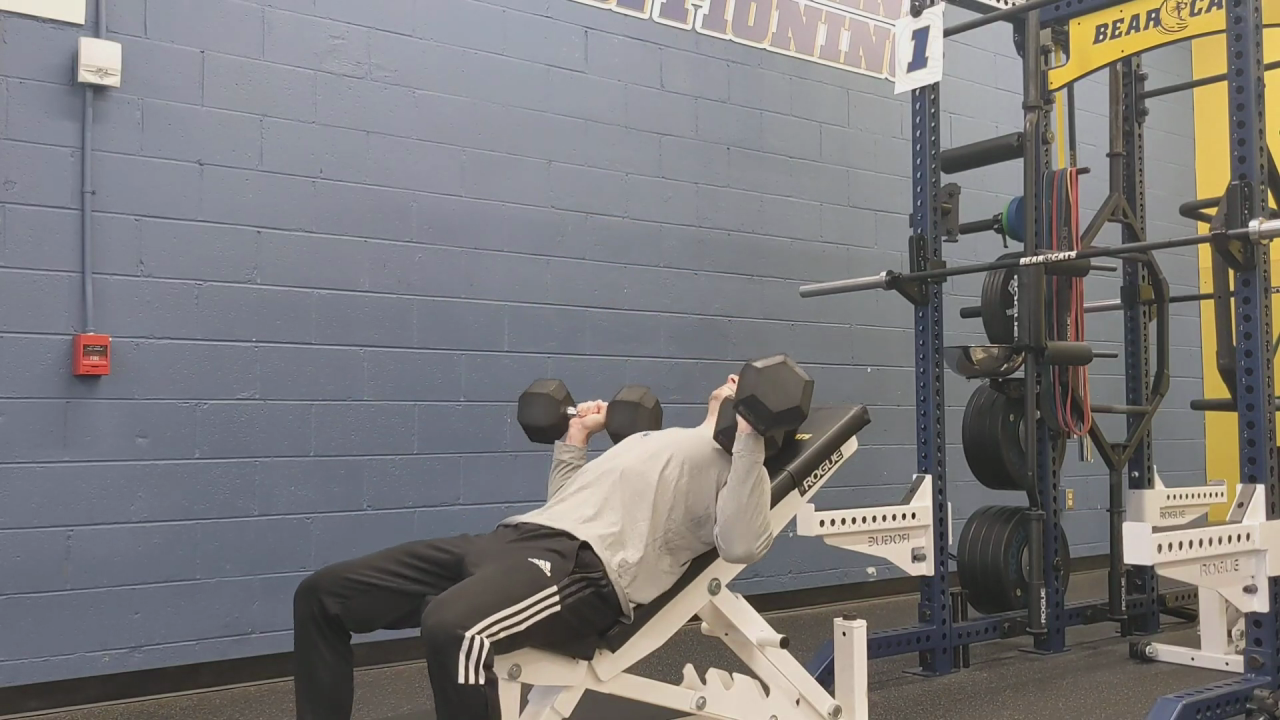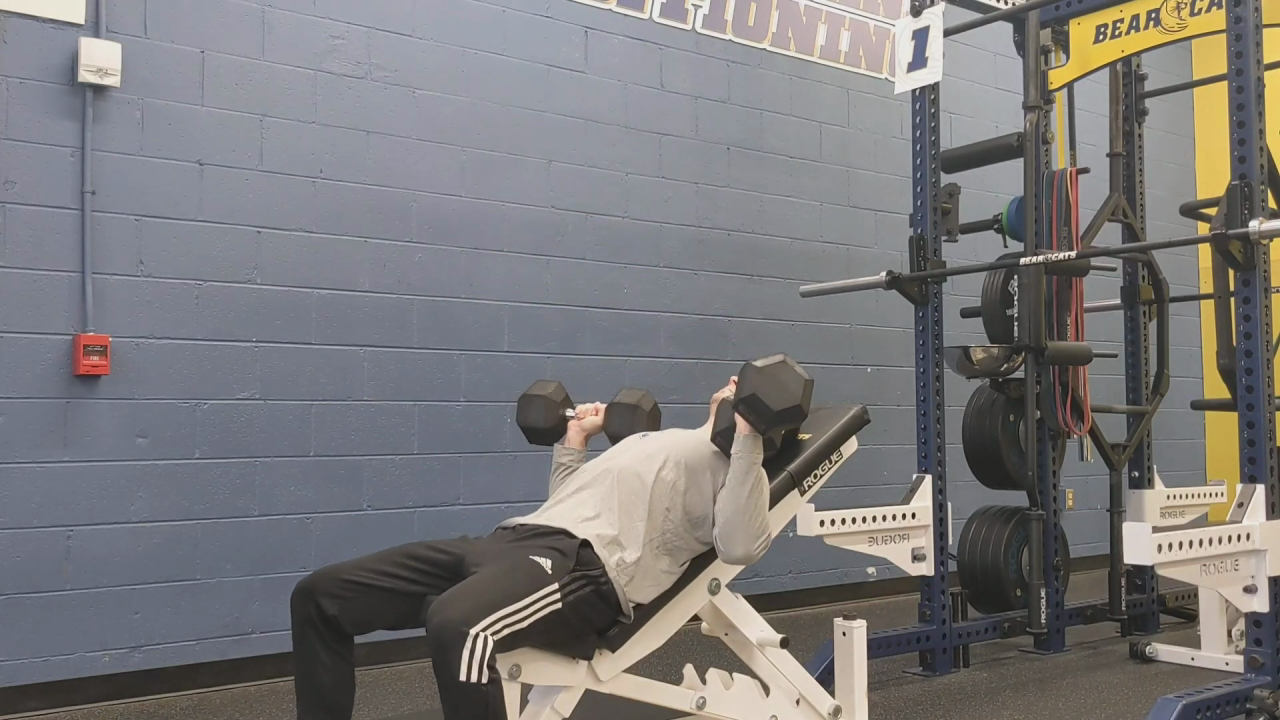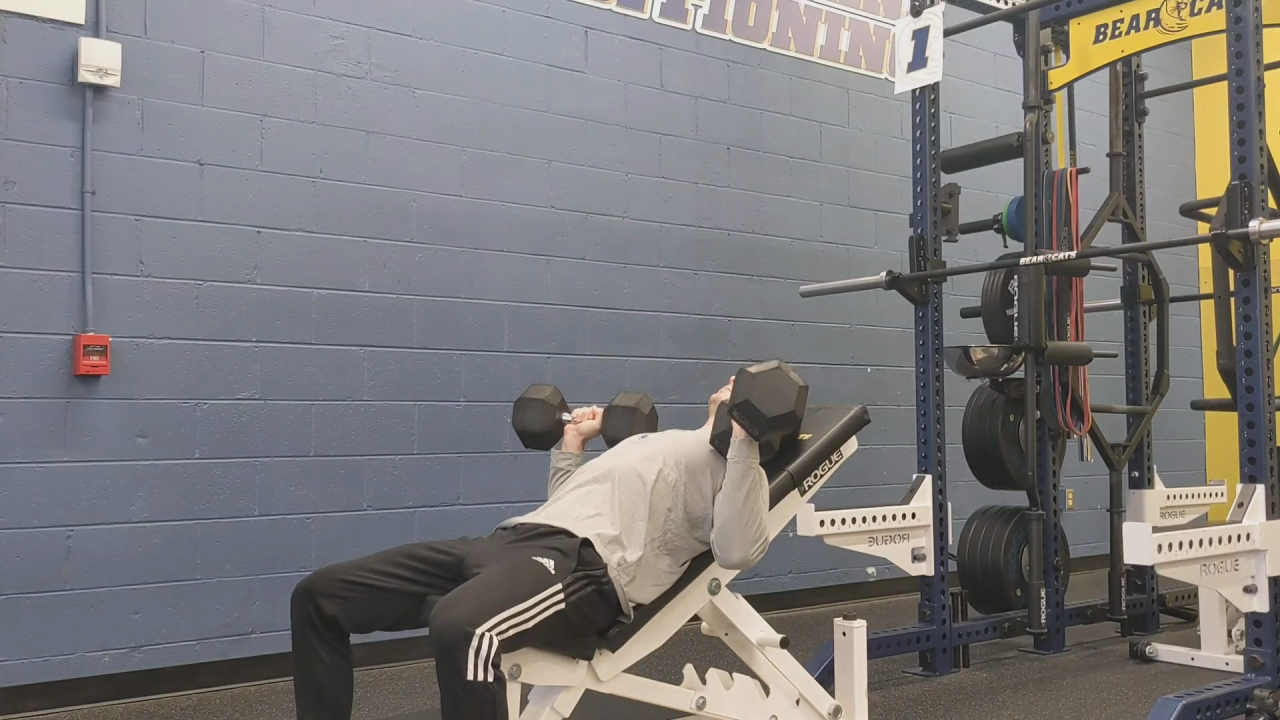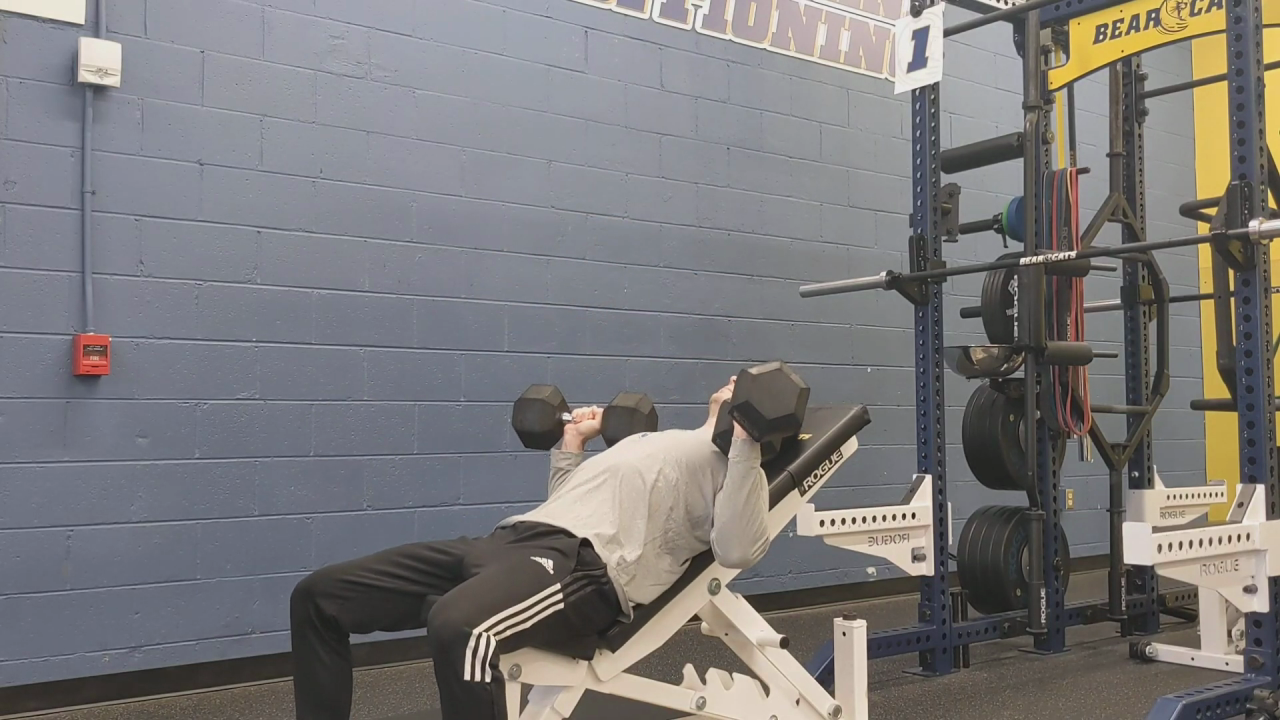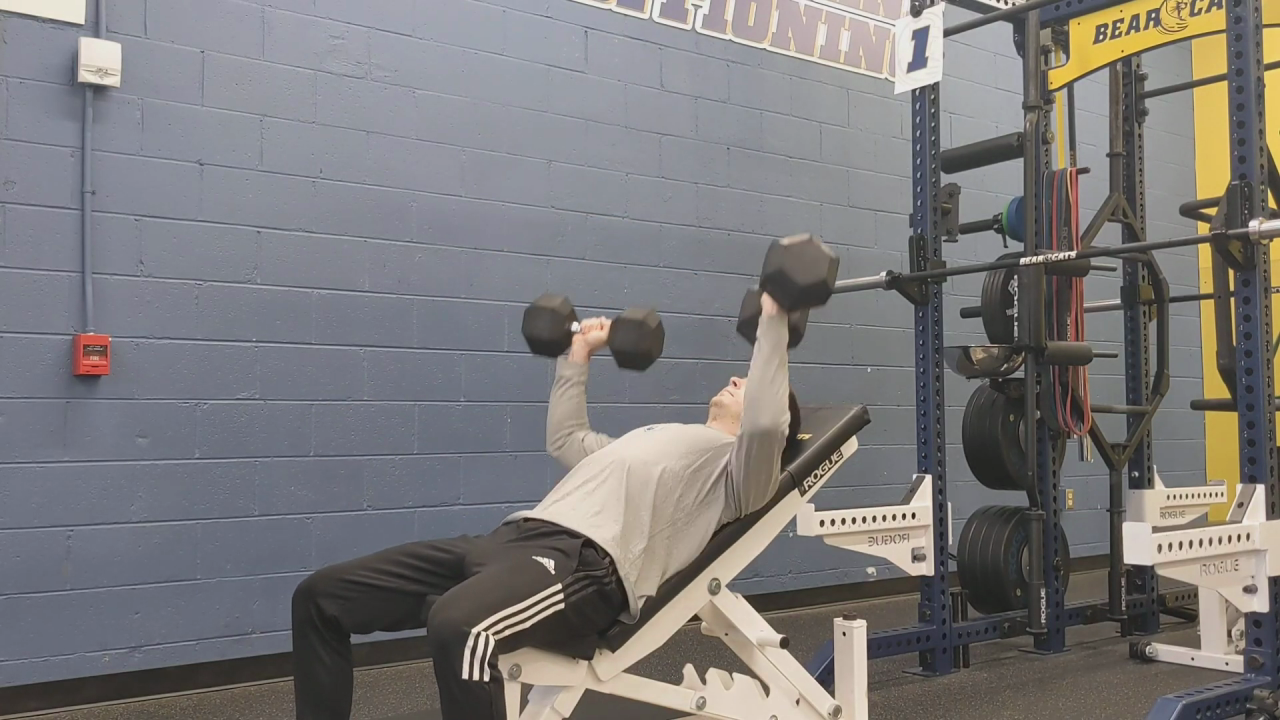
dt=0.4s
person 1, frame 1
left shoulder: (736, 462)
right shoulder: (658, 440)
left elbow: (741, 545)
left wrist: (749, 434)
right wrist: (576, 434)
left hip: (582, 564)
right hip: (514, 538)
left knee: (454, 630)
right knee: (324, 593)
person 1, frame 2
left shoulder: (734, 461)
right shoulder: (659, 440)
left elbow: (740, 546)
left wrist: (747, 435)
right wrist: (575, 437)
left hip: (582, 564)
right hip: (513, 538)
left knee: (458, 629)
right knee: (319, 595)
person 1, frame 3
left shoulder: (735, 464)
right shoulder: (660, 441)
left elbow: (737, 550)
left wrist: (743, 437)
right wrist: (572, 440)
left hip: (583, 562)
right hip: (513, 538)
left knee: (462, 630)
right knee: (319, 596)
person 1, frame 4
left shoulder: (734, 461)
right shoulder: (660, 441)
left elbow: (737, 549)
left wrist: (746, 440)
right wrist: (573, 442)
left hip: (580, 563)
right hip: (512, 538)
left knee: (459, 630)
right knee: (319, 596)
person 1, frame 5
left shoulder: (739, 462)
right shoulder: (660, 437)
left elbow: (767, 424)
right elbow: (566, 441)
left wrist: (772, 321)
right wrist: (578, 355)
left hip: (584, 563)
right hip: (513, 536)
left knee: (460, 629)
right knee: (320, 598)
